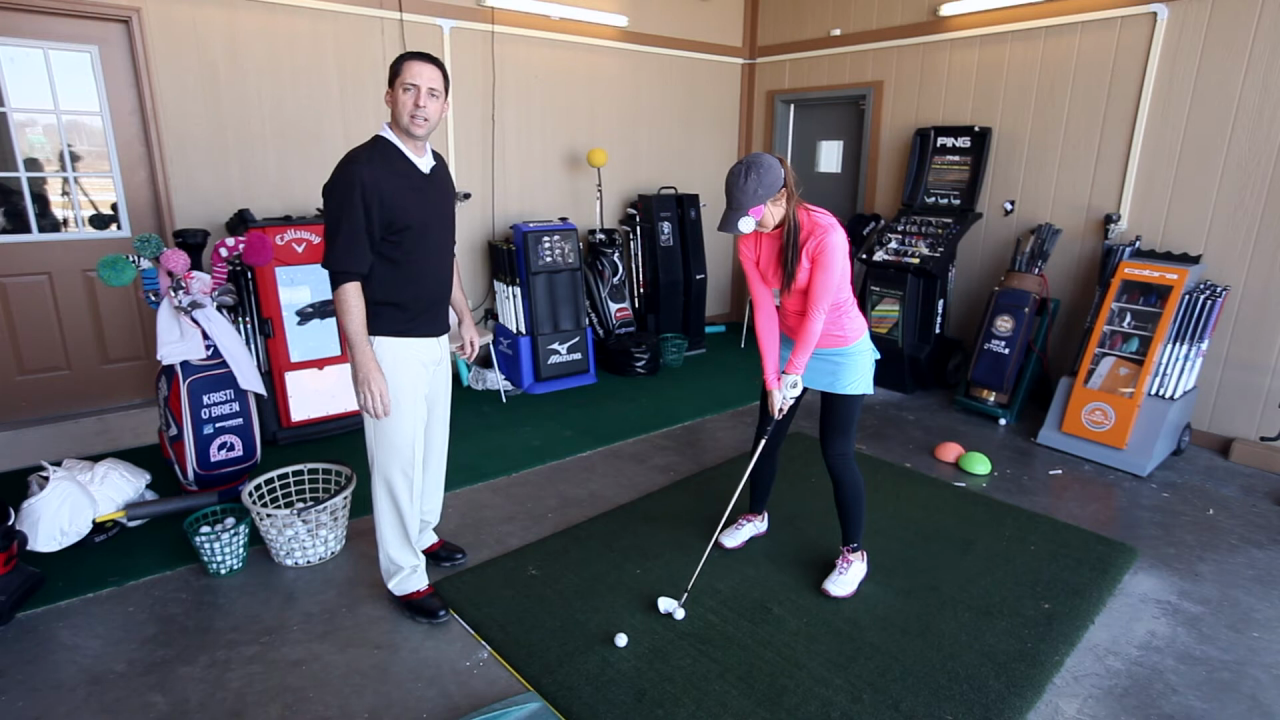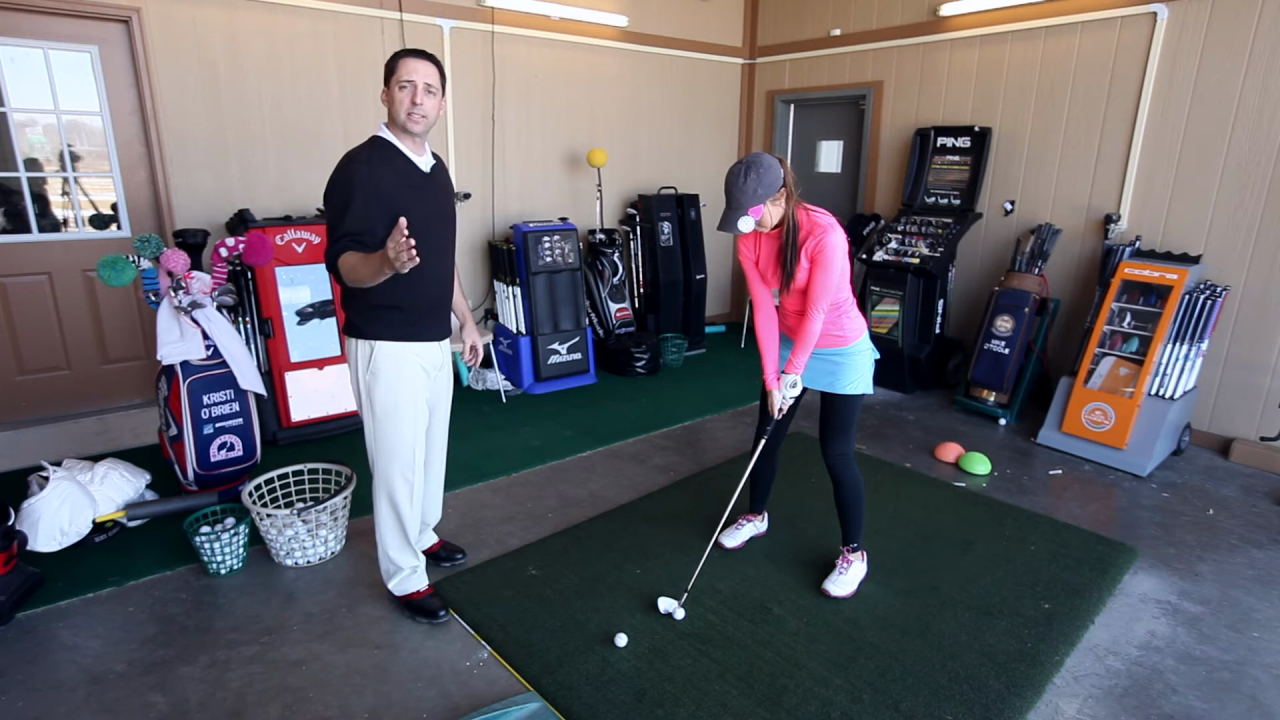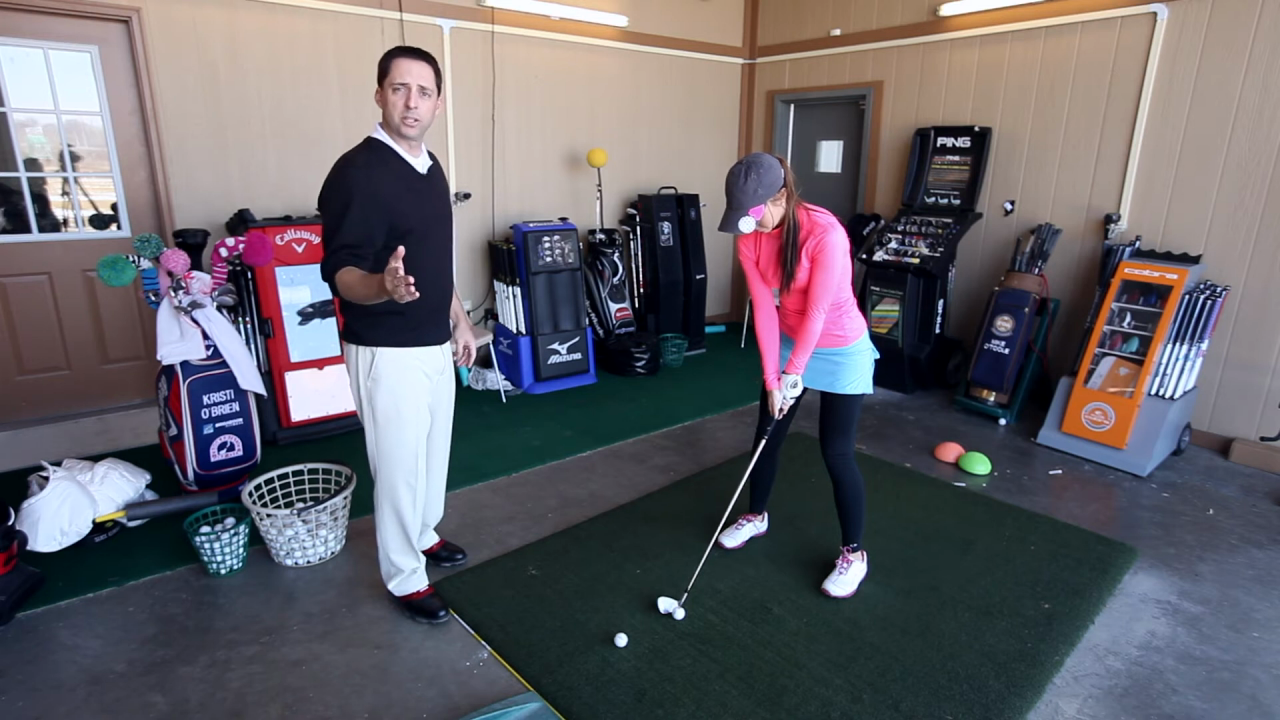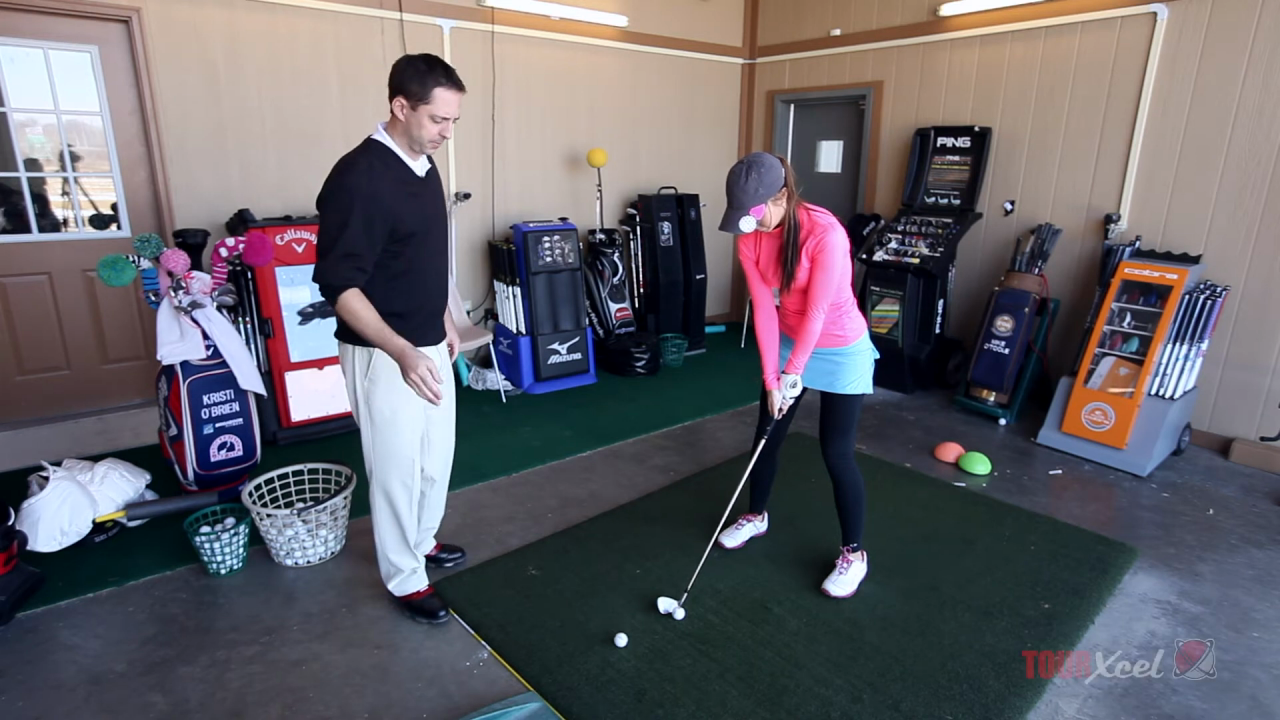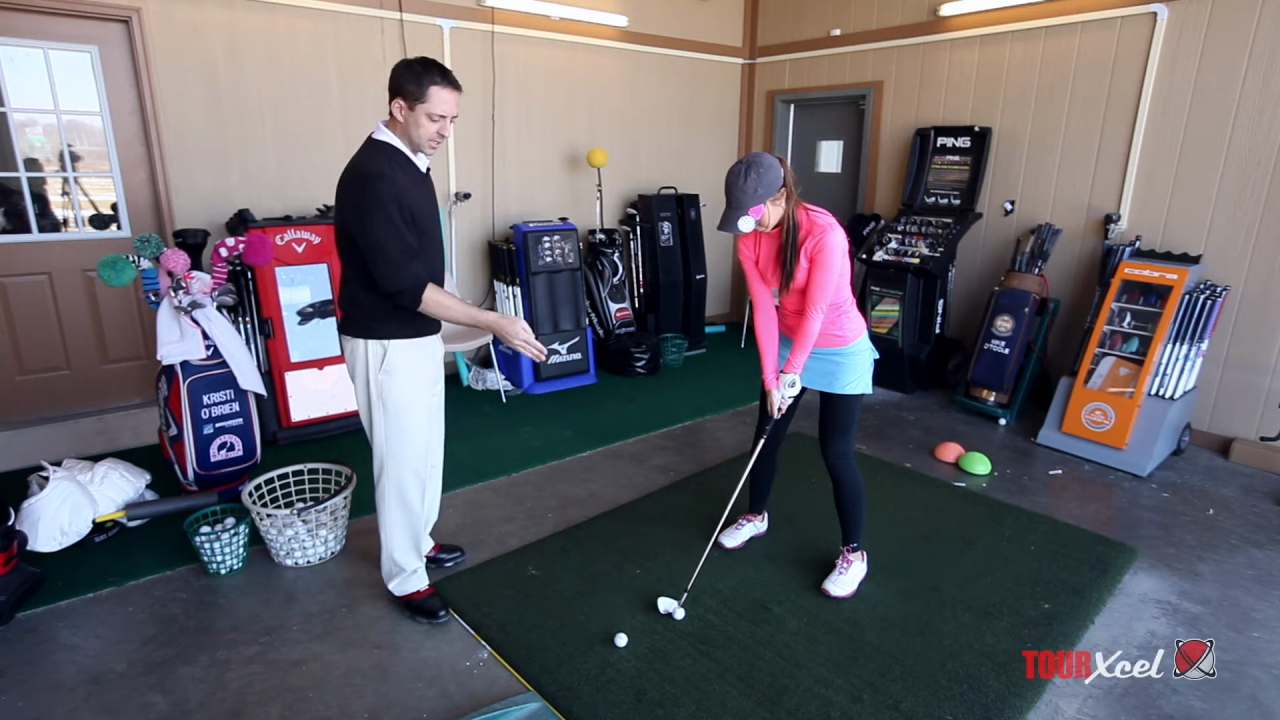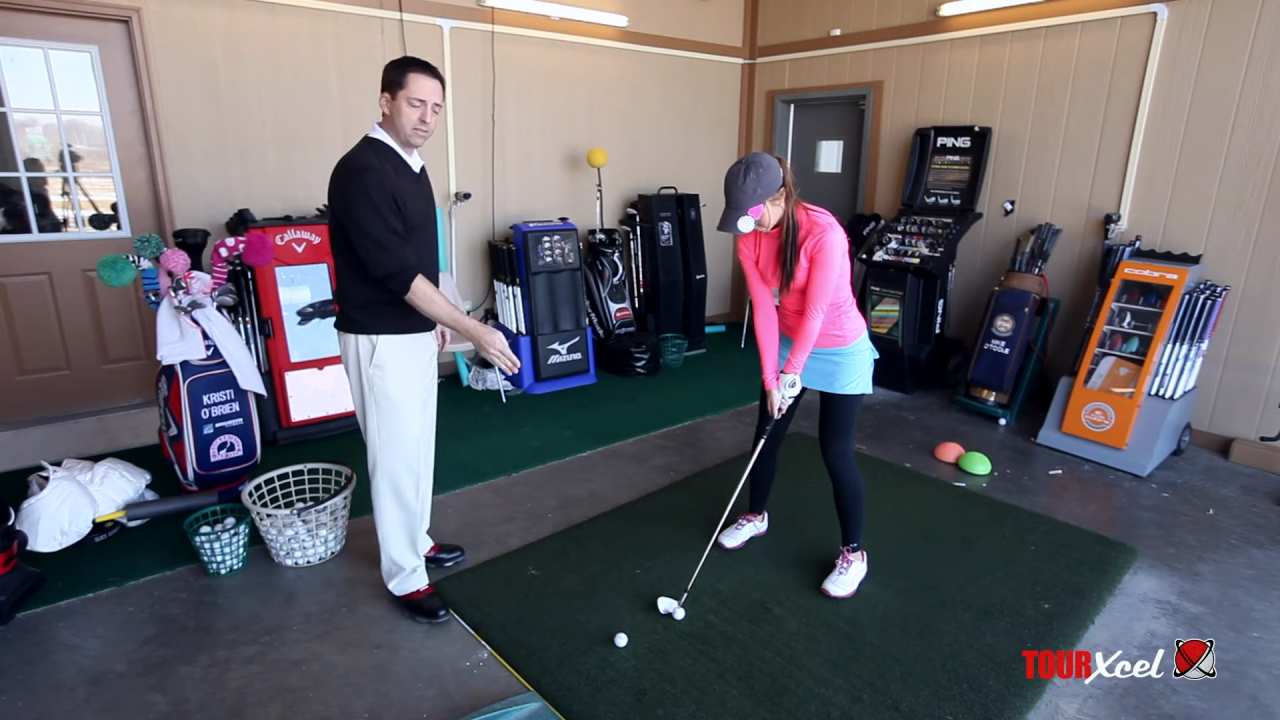
dt=0.7s
person 1, frame 1
left shoulder: (437, 169)
right shoulder: (361, 170)
right elbow: (345, 274)
left wrist: (464, 316)
right wrist: (363, 360)
left hip: (434, 338)
right hip: (388, 344)
left knee: (430, 448)
right knee: (397, 460)
left ankle: (422, 534)
right ankle: (405, 577)
person 1, frame 2
left shoulder: (435, 168)
right shoulder: (361, 169)
right elbow: (344, 264)
left wrist: (465, 319)
right wrist: (386, 262)
left hip: (435, 342)
right hip: (386, 348)
left knee: (430, 451)
right knee: (399, 463)
left ankle: (421, 535)
right ankle: (405, 577)
person 1, frame 3
left shoulder: (430, 167)
right shoulder: (357, 173)
right elbow: (340, 272)
left wrist: (459, 320)
right wrist: (383, 286)
left hip: (434, 345)
right hip: (386, 353)
left knee: (433, 454)
right knee: (400, 467)
left ankle: (422, 534)
right ankle: (405, 578)
person 1, frame 4
left shoulder: (425, 167)
right shoulder: (358, 177)
right elbow: (339, 283)
left wrist: (444, 321)
right wrist: (398, 351)
left hip: (428, 346)
right hip: (382, 356)
left knee: (436, 456)
right knee: (398, 468)
left ankle: (422, 542)
right ankle: (405, 578)
person 1, frame 5
left shoulder: (410, 163)
right shoulder: (373, 177)
right elbow: (405, 284)
left wrist: (458, 327)
right wrist: (494, 322)
left hip: (419, 336)
right hip: (385, 344)
left knee: (426, 451)
right knee: (403, 460)
left ankle: (417, 540)
right ankle: (405, 576)
person 1, frame 6
left shoulder: (410, 166)
right shoulder: (362, 171)
right elbow: (397, 271)
left wrist: (437, 322)
right wrist: (474, 329)
left hip: (415, 333)
right hip: (381, 341)
left knee: (417, 448)
right knee: (396, 457)
left ankle: (414, 540)
right ankle: (404, 576)
person 2, frame 1
left shoulder: (825, 234)
right shoulder: (749, 238)
left elbow: (817, 311)
right elbow: (764, 307)
left wrist: (794, 373)
right wrist: (772, 379)
left hip: (842, 351)
right hip: (790, 342)
left knee: (836, 452)
right knee: (767, 436)
left ankle: (854, 554)
right ankle: (756, 516)
person 2, frame 2
left shoulder: (824, 234)
right shoulder: (749, 237)
left elbow: (816, 312)
right elbow: (764, 308)
left wrist: (793, 374)
right wrist: (772, 380)
left hip: (840, 351)
right hip: (789, 343)
left knee: (836, 453)
right knee: (766, 436)
left ankle: (854, 554)
right ankle: (756, 516)
person 2, frame 3
left shoulder: (826, 233)
right shoulder: (749, 237)
left elbow: (817, 311)
right elbow: (764, 307)
left wrist: (794, 374)
right wrist: (772, 380)
left hip: (841, 350)
right hip: (789, 342)
left knee: (836, 452)
right knee: (767, 435)
left ankle: (854, 554)
right ankle: (756, 516)
person 2, frame 4
left shoulder: (825, 233)
right shoulder: (750, 237)
left elbow: (816, 311)
right elbow: (764, 307)
left wrist: (793, 374)
right wrist: (772, 379)
left hip: (840, 351)
right hip: (789, 343)
left knee: (836, 453)
right knee: (767, 436)
left ankle: (853, 554)
right ankle: (756, 516)
person 2, frame 5
left shoulder: (824, 233)
right shoulder: (749, 237)
left elbow: (815, 311)
right elbow: (763, 307)
left wrist: (791, 374)
right wrist: (771, 379)
left hip: (840, 351)
right hip: (788, 343)
left knee: (836, 452)
right knee: (766, 436)
left ankle: (853, 554)
right ankle: (756, 516)
person 2, frame 6
left shoulder: (824, 233)
right shoulder: (749, 236)
left elbow: (815, 311)
right elbow: (763, 307)
left wrist: (792, 374)
right wrist: (771, 379)
left hip: (840, 351)
right hip: (788, 343)
left knee: (836, 452)
right knee: (766, 436)
left ankle: (854, 554)
right ankle: (756, 516)
